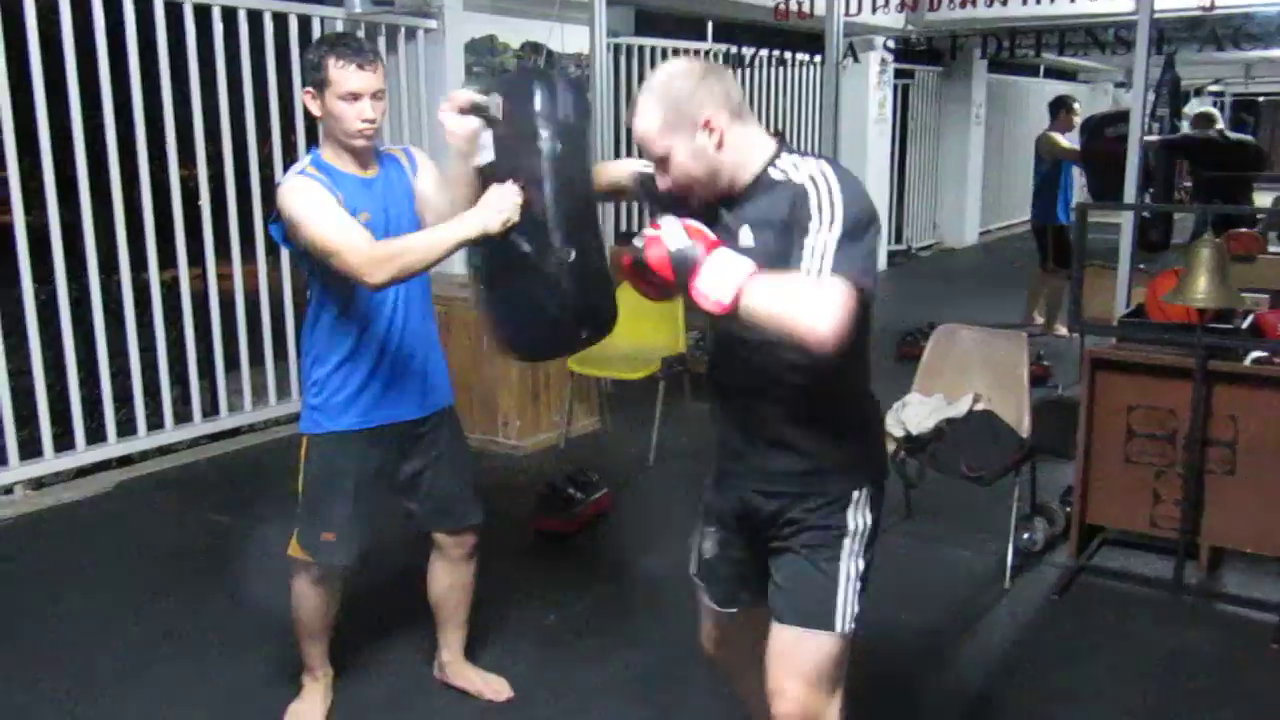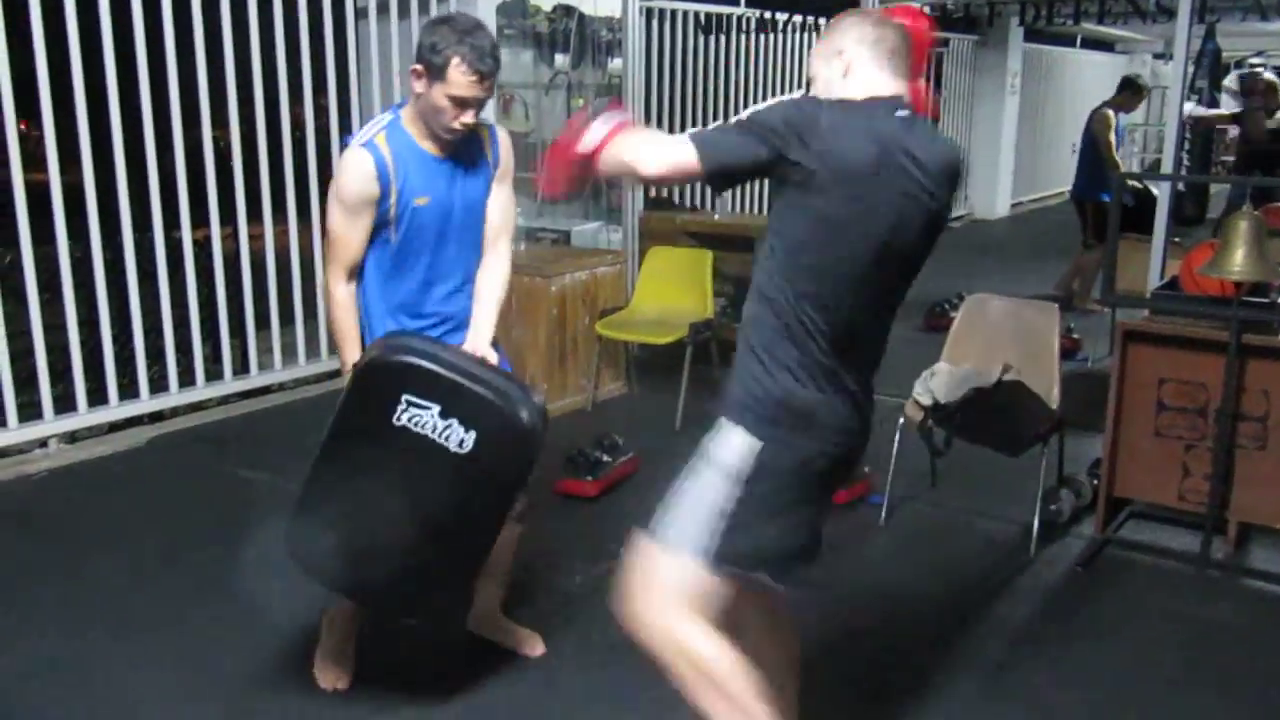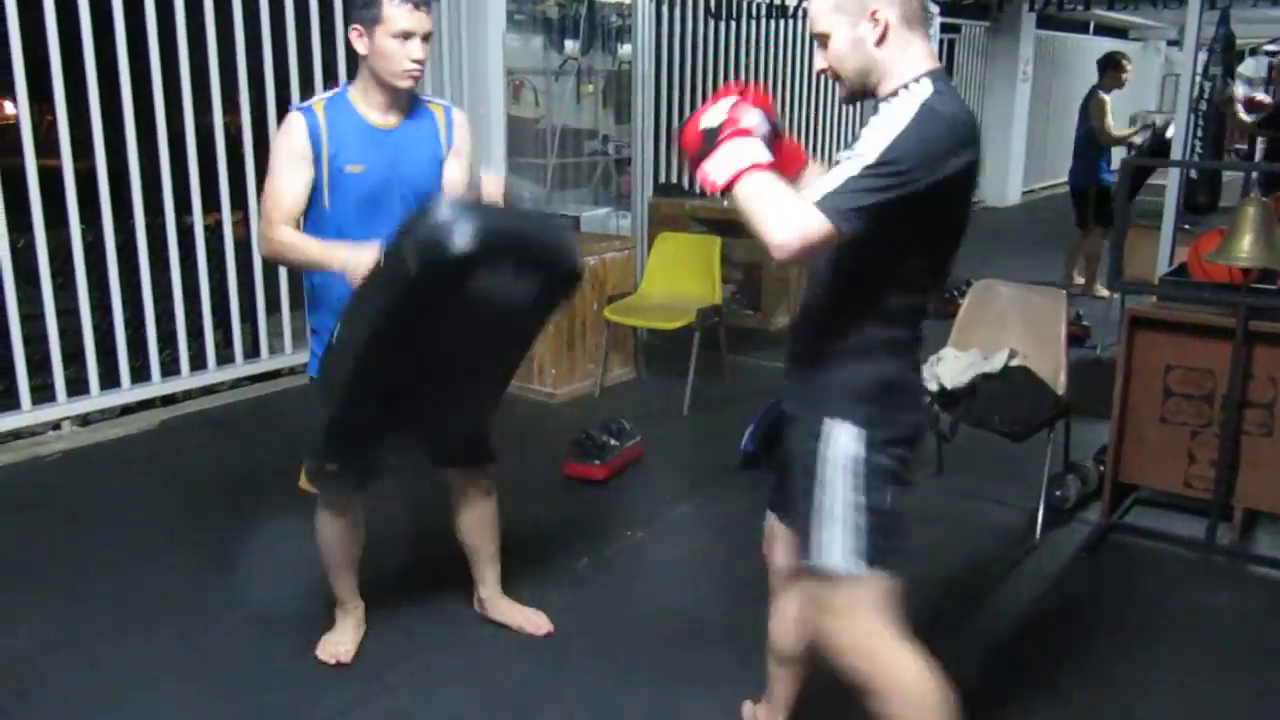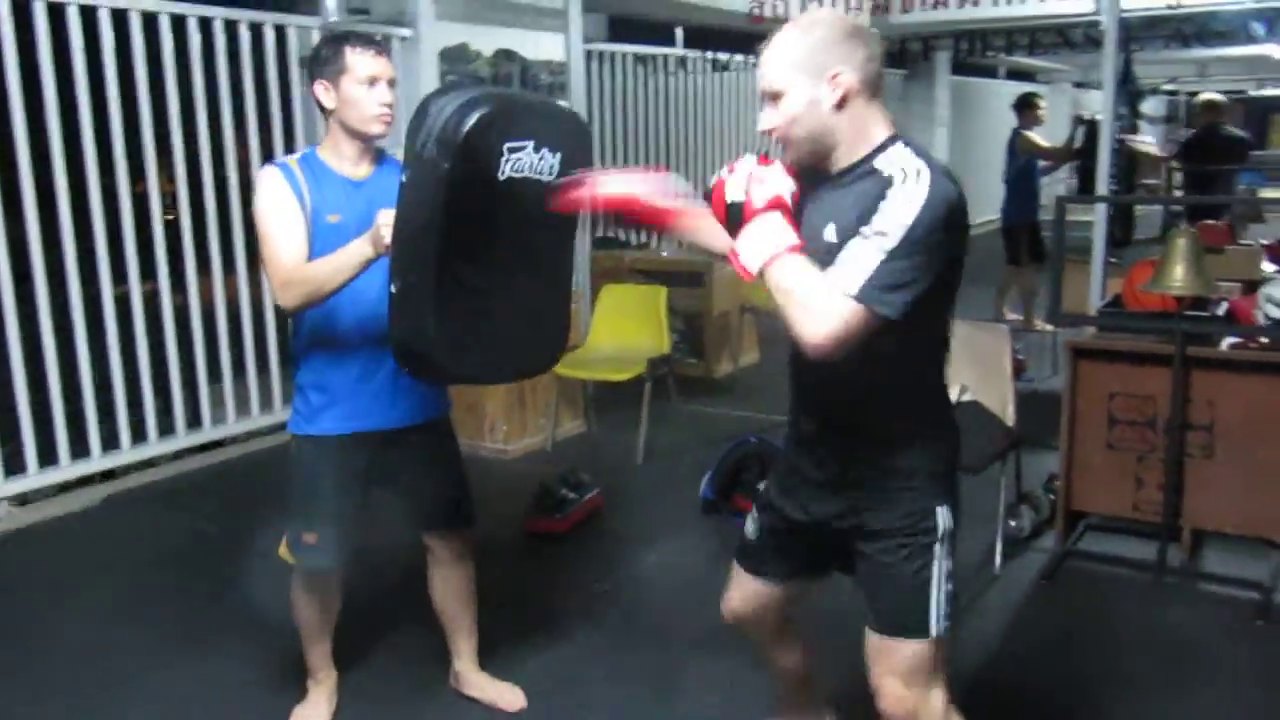
dt=0.7s
person 1, frame 1
left shoulder: (824, 192)
right shoulder: (710, 187)
left elbow: (823, 323)
right elbow: (625, 177)
left wrist: (705, 268)
left hip: (827, 483)
right hip: (741, 470)
right knee: (726, 636)
person 1, frame 2
left shoulder: (810, 121)
right shoulder: (941, 159)
left elbow: (670, 161)
left wrist: (599, 140)
left hip: (773, 412)
right hip: (832, 418)
left knee: (660, 613)
right knee: (743, 587)
person 1, frame 3
left shoulder: (919, 118)
right shoulder: (930, 113)
left elbow: (792, 233)
right elbow: (831, 196)
left wrist: (734, 150)
right wrist: (768, 148)
left hip: (855, 397)
right hip: (852, 385)
left knee: (860, 631)
right knee: (787, 559)
person 1, frame 4
left shoulder: (916, 190)
right shoulder: (818, 180)
left elbow: (820, 326)
right elbow: (731, 237)
left wrist: (766, 223)
right wrist: (645, 198)
left hip: (903, 478)
right hip: (816, 460)
right knee: (751, 607)
person 2, frame 1
left shoulder: (409, 164)
right shoulder: (303, 189)
left elbow: (449, 229)
right elbow: (372, 266)
left wrist: (462, 150)
right wrist: (475, 222)
left hip: (425, 397)
right hip: (344, 412)
left knee: (458, 534)
right knee: (319, 557)
left ankle: (451, 658)
person 2, frame 2
left shoulder: (493, 146)
right shoulder: (368, 160)
left elbow: (497, 250)
right elbow: (341, 278)
left wrist: (480, 338)
left hip: (472, 357)
left ankle: (487, 611)
right ankle: (339, 626)
person 2, frame 3
left shoulder: (447, 123)
right shoulder: (309, 125)
right elbow: (274, 235)
right wrist: (344, 257)
left knee: (474, 471)
right knee: (340, 489)
left ankle: (490, 593)
right ankle: (349, 608)
person 2, frame 4
left shoulder: (412, 178)
right shoulder: (284, 182)
right elbow: (288, 293)
right wrist: (370, 248)
left hip: (416, 400)
right hip: (330, 412)
left knee: (450, 538)
right knee: (317, 559)
person 3, frame 1
left shoulder: (1059, 141)
right shoulder: (1049, 139)
left elbow: (1080, 158)
right elbow: (1082, 156)
left hip: (1055, 214)
right hip: (1050, 216)
left knee: (1047, 268)
right knee: (1061, 270)
left ankle: (1032, 314)
right ankle: (1052, 324)
person 3, frame 2
left shoulder: (1114, 116)
right shoulder: (1105, 115)
right elbow: (1110, 158)
right wrist: (1128, 183)
left hip: (1099, 191)
right hip: (1092, 192)
left knee: (1093, 245)
right knee: (1099, 246)
left ankle: (1066, 284)
right ankle: (1082, 298)
person 3, frame 3
left shoulder: (1096, 96)
right shoulder: (1101, 99)
right elbow: (1108, 137)
left wrist: (1132, 132)
right wrist: (1139, 128)
left hip: (1085, 174)
right hip: (1093, 176)
left knee: (1087, 229)
right knee: (1099, 229)
left ankle: (1070, 275)
right ankle: (1091, 285)
person 3, frame 4
left shoulder: (1022, 138)
right shoulder: (1024, 138)
left elbow: (1039, 169)
right elbow: (1057, 156)
left wrist: (1067, 156)
right wrist: (1074, 129)
left hip: (1017, 212)
right hip: (1022, 214)
left knee: (1016, 265)
right knee: (1033, 266)
left ankle: (1000, 310)
right ankle: (1030, 319)
